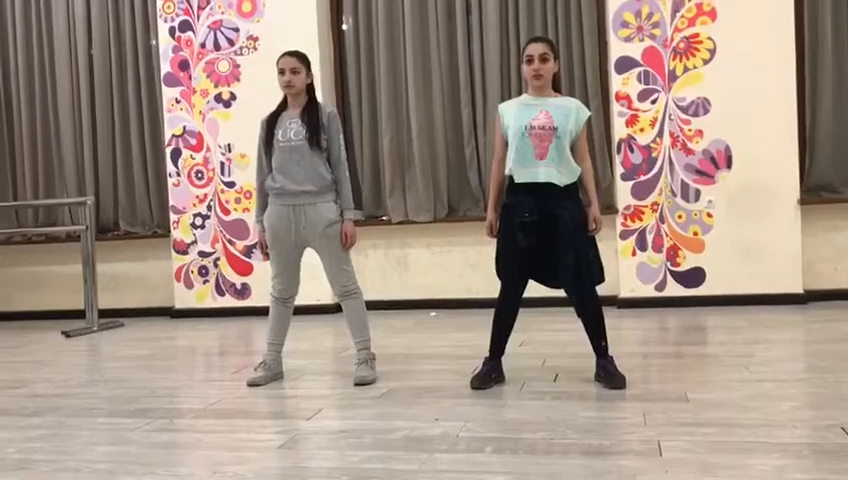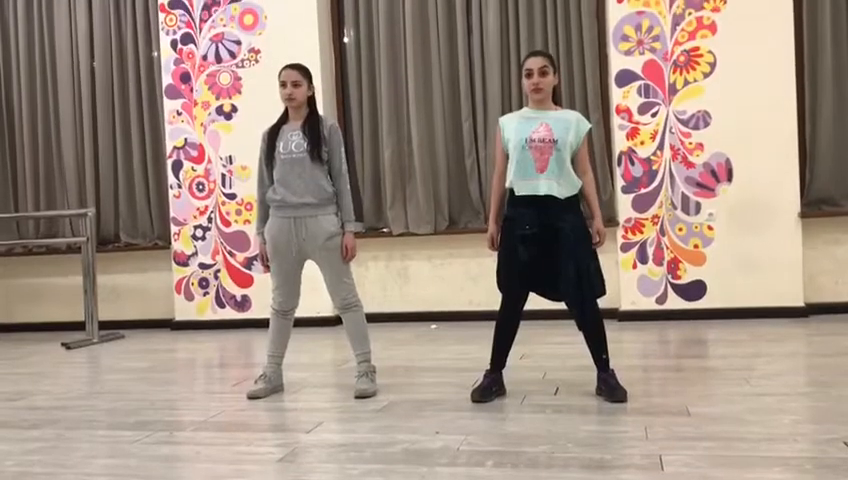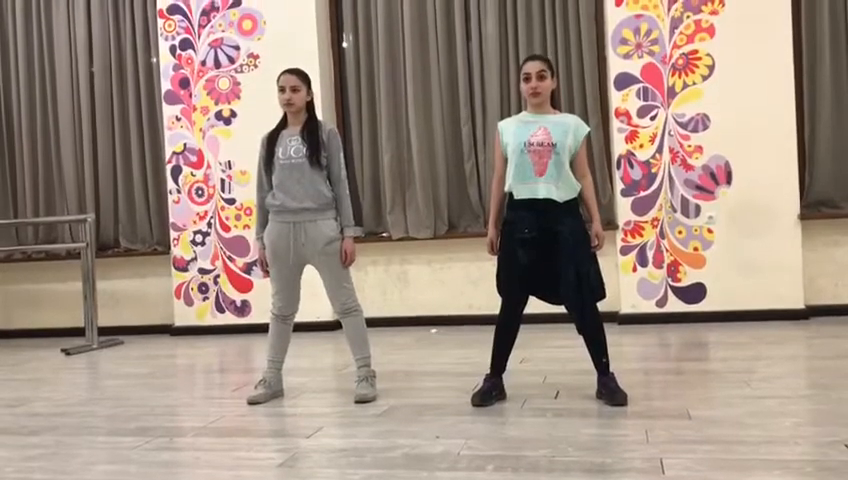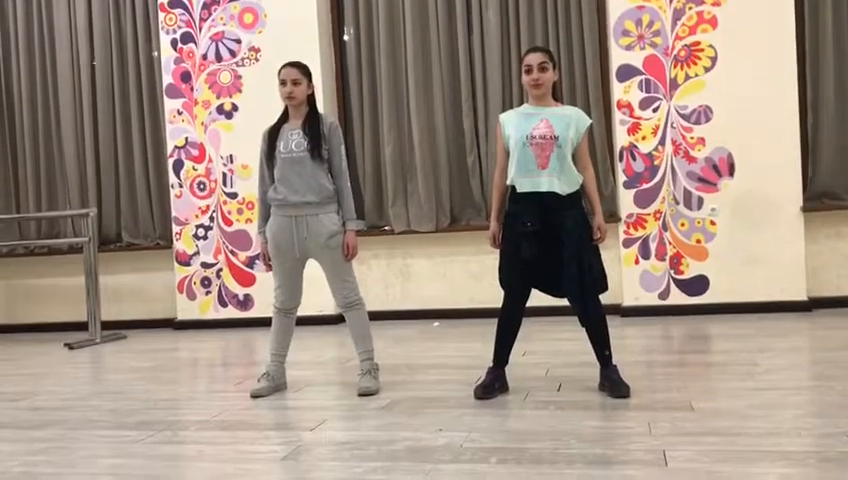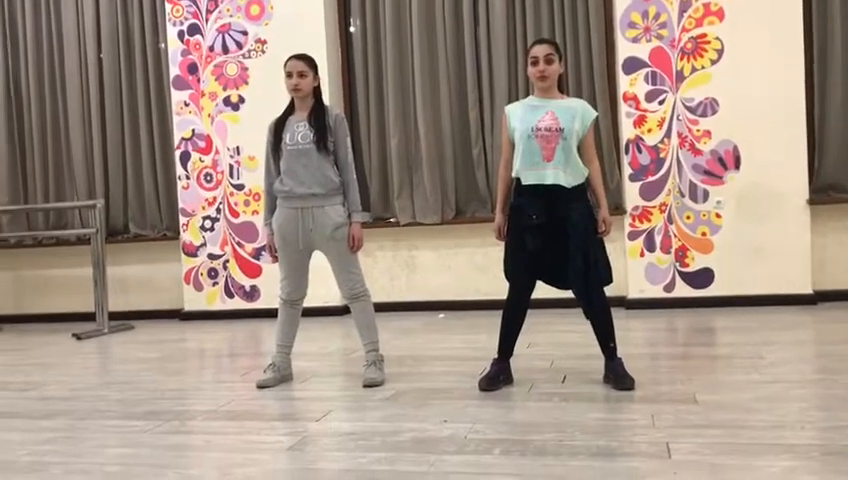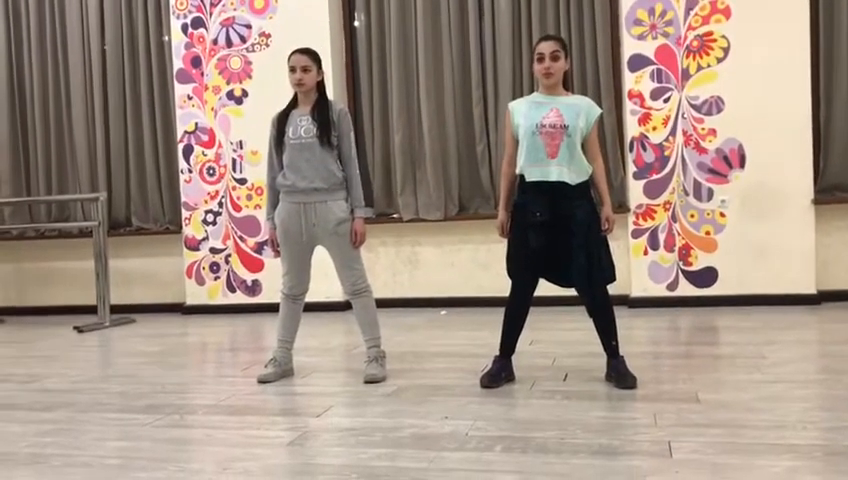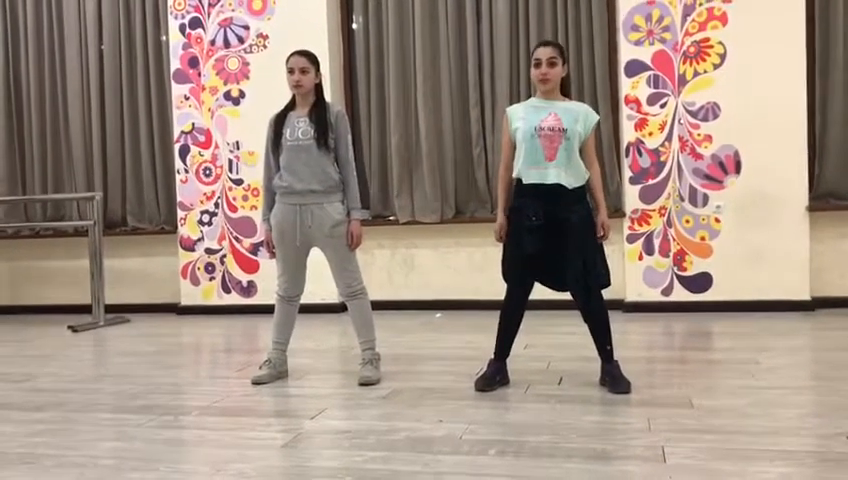
dt=0.4s
person 1, frame 1
left shoulder: (573, 109)
right shoulder: (507, 110)
left elbow: (583, 160)
right elbow: (499, 163)
left wrist: (593, 204)
right wrist: (492, 208)
left hip: (564, 200)
right hip: (521, 201)
left knee: (582, 285)
right knee: (511, 286)
left ankle: (603, 361)
right ankle: (493, 362)
person 1, frame 2
left shoulder: (573, 121)
right shoulder: (508, 124)
left elbow: (585, 173)
right elbow: (500, 176)
left wrist: (597, 217)
right wrist: (493, 221)
left hip: (565, 213)
right hip: (522, 214)
left knee: (583, 298)
right knee: (512, 299)
left ankle: (605, 374)
right ankle: (494, 375)
person 1, frame 3
left shoulder: (572, 125)
right shoulder: (506, 128)
left elbow: (583, 176)
right elbow: (499, 180)
left wrist: (595, 220)
right wrist: (492, 225)
left hip: (564, 216)
right hip: (521, 217)
left knee: (583, 301)
right knee: (511, 302)
left ankle: (605, 378)
right ankle: (494, 380)
person 1, frame 4
left shoulder: (574, 117)
right shoulder: (508, 121)
left elbow: (585, 169)
right elbow: (501, 173)
left wrist: (598, 213)
right wrist: (495, 218)
left hip: (566, 209)
right hip: (523, 210)
left knee: (585, 294)
right knee: (514, 295)
left ankle: (608, 370)
right ankle: (497, 372)
person 1, frame 5
left shoulder: (579, 110)
right shoulder: (513, 113)
left elbow: (591, 162)
right elbow: (506, 165)
left wrist: (603, 206)
right wrist: (500, 210)
left hip: (571, 202)
right hip: (529, 203)
left knee: (590, 286)
right knee: (519, 287)
left ankle: (612, 362)
right ankle: (501, 364)
person 1, frame 6
left shoulder: (584, 107)
right shoulder: (518, 109)
left elbow: (595, 160)
right elbow: (510, 162)
left wrist: (606, 204)
right wrist: (503, 207)
left hip: (575, 199)
right hip: (532, 200)
left knee: (593, 285)
right knee: (521, 285)
left ankle: (614, 361)
right ankle: (503, 361)
person 1, frame 7
left shoulder: (582, 113)
right shoulder: (515, 114)
left elbow: (591, 165)
right elbow: (506, 167)
left wrist: (602, 210)
right wrist: (501, 212)
left hip: (571, 203)
right hip: (528, 203)
left knee: (588, 289)
right knee: (517, 288)
left ankle: (609, 366)
right ankle: (498, 364)
person 2, frame 1
left shoulder: (325, 116)
right shoulder: (270, 123)
left elbow: (340, 167)
right elbow: (263, 174)
left wrist: (349, 215)
right wrist: (260, 221)
left hip: (321, 209)
right hip: (281, 212)
left knee: (345, 286)
right knee: (282, 291)
left ankle: (364, 357)
right ankle: (272, 360)
person 2, frame 2
left shoulder: (326, 129)
right shoulder: (271, 135)
left elbow: (341, 179)
right elbow: (264, 187)
left wrist: (349, 227)
right wrist: (261, 234)
left hip: (322, 221)
right hip: (282, 224)
left knee: (346, 298)
right knee: (282, 303)
left ankle: (365, 369)
right ankle: (272, 372)
person 2, frame 3
left shoulder: (325, 134)
right shoulder: (270, 141)
left elbow: (340, 184)
right elbow: (263, 191)
left wrist: (348, 232)
right wrist: (260, 239)
left hip: (321, 227)
right hip: (281, 230)
left knee: (346, 303)
right knee: (282, 308)
left ankle: (365, 374)
right ankle: (272, 377)
person 2, frame 4
left shoulder: (327, 127)
right shoulder: (272, 134)
left elbow: (342, 178)
right elbow: (265, 185)
left wrist: (351, 226)
right wrist: (262, 233)
left hip: (323, 220)
right hip: (282, 223)
left knee: (348, 296)
right knee: (284, 302)
left ankle: (368, 367)
right ankle: (275, 371)
person 2, frame 5
left shoulder: (332, 119)
right shoulder: (278, 127)
left elbow: (347, 169)
right elbow: (271, 177)
left wrist: (356, 217)
right wrist: (269, 225)
left hip: (328, 212)
right hip: (289, 215)
left knee: (354, 287)
right knee: (290, 293)
left ankle: (373, 358)
right ankle: (281, 362)
person 2, frame 6
left shoulder: (336, 114)
right shoulder: (281, 120)
left elbow: (351, 164)
right elbow: (273, 172)
left wrist: (359, 212)
right wrist: (271, 219)
left hip: (332, 207)
right hip: (291, 210)
left knee: (356, 283)
right knee: (292, 288)
left ankle: (375, 354)
right ankle: (282, 357)
person 2, frame 7
left shoulder: (334, 116)
right shoulder: (278, 122)
left elbow: (349, 166)
right elbow: (270, 174)
left wrist: (356, 214)
right wrist: (267, 221)
left hip: (328, 209)
right hip: (287, 212)
left knee: (351, 285)
right knee: (287, 289)
left ankle: (369, 357)
right ankle: (277, 358)
